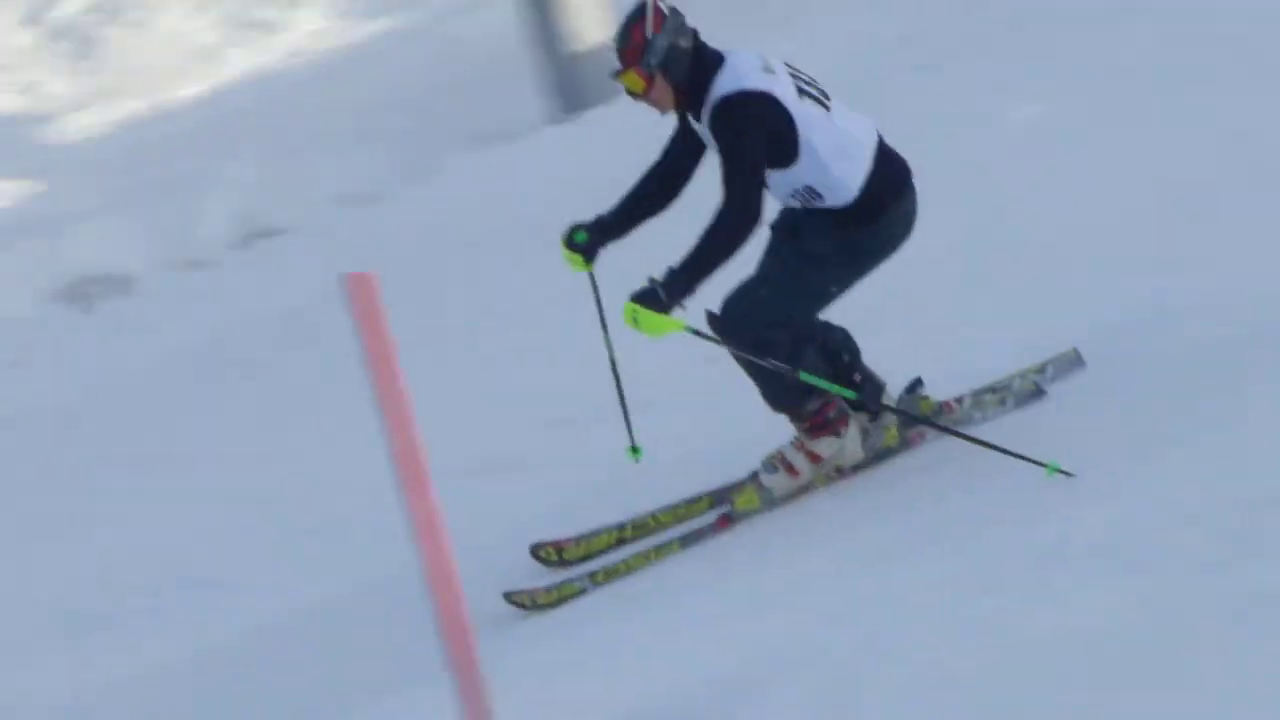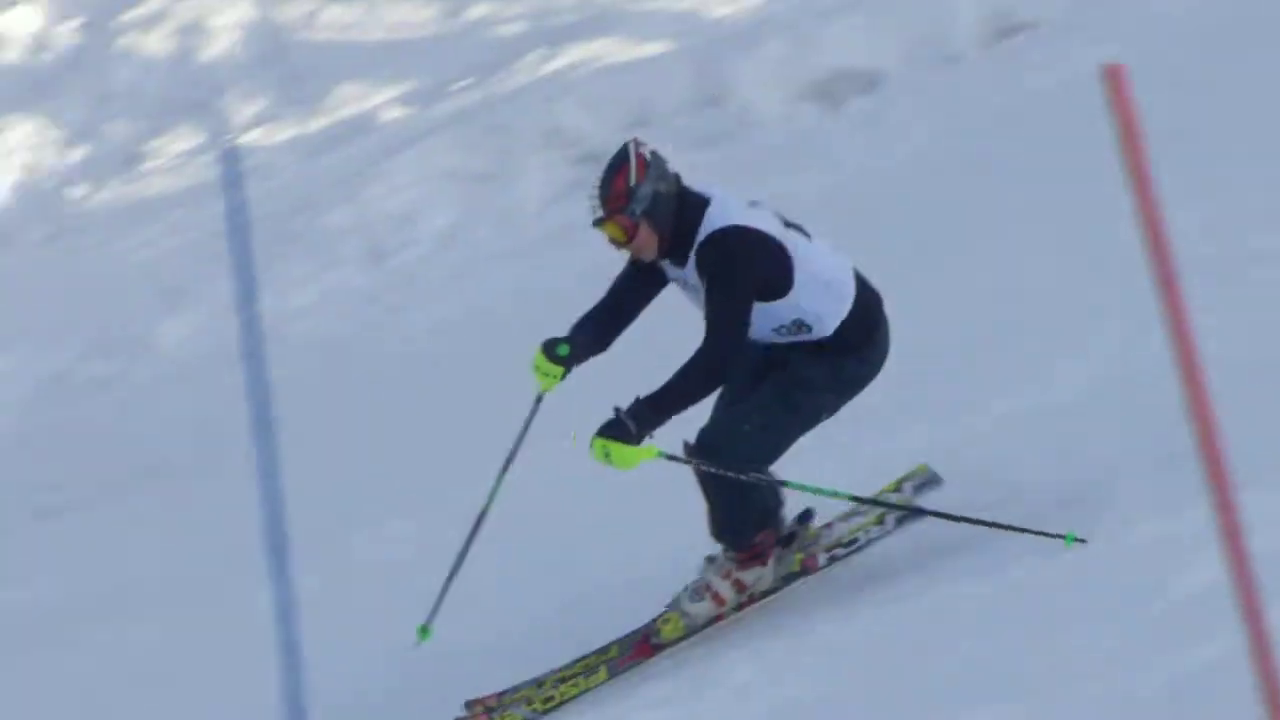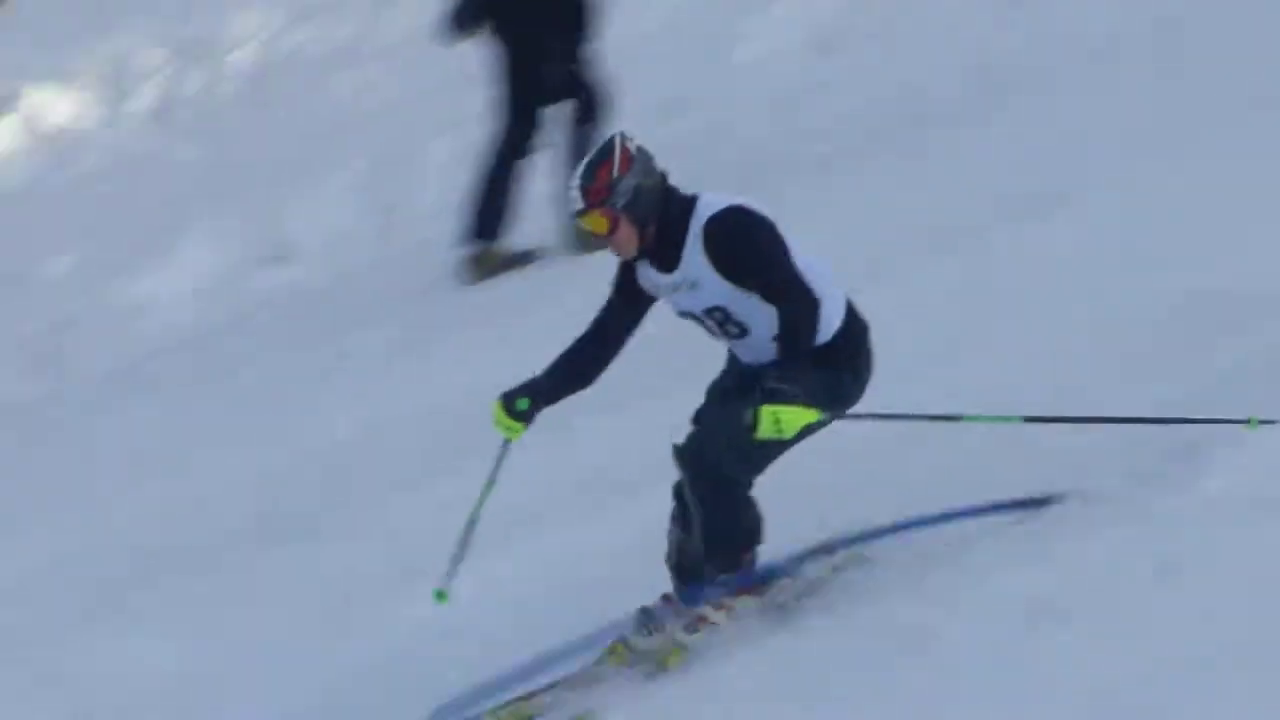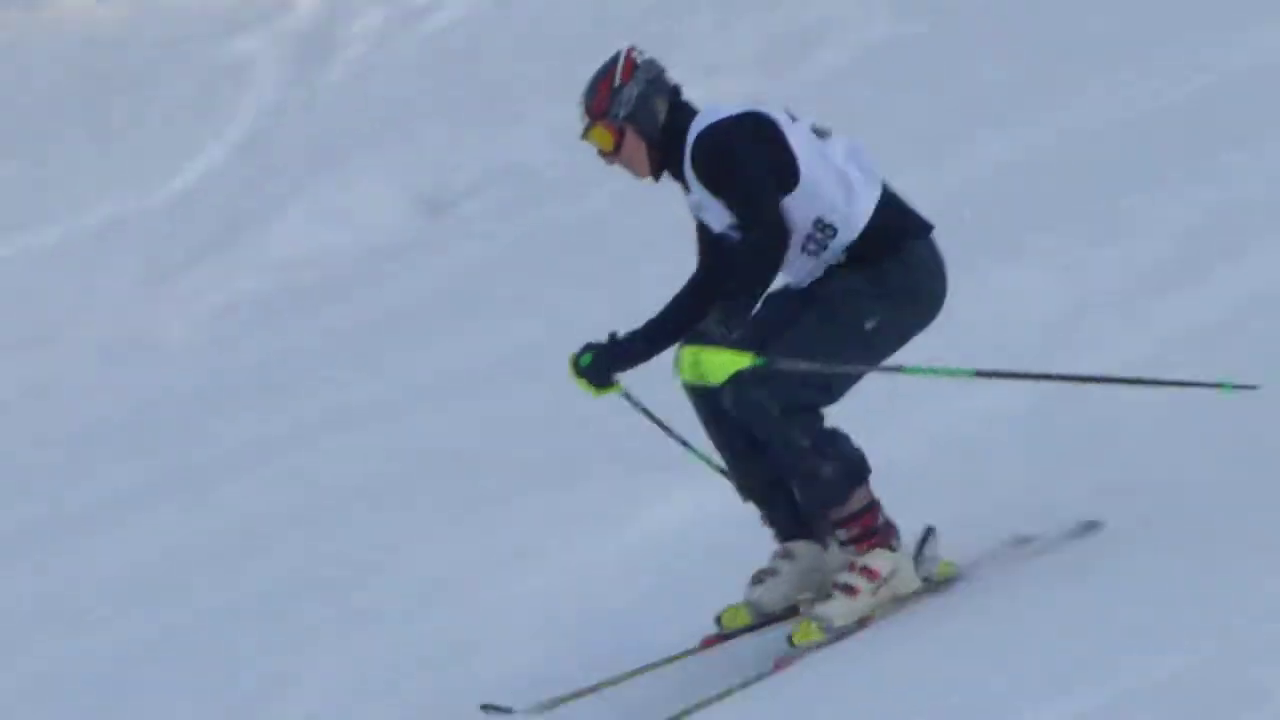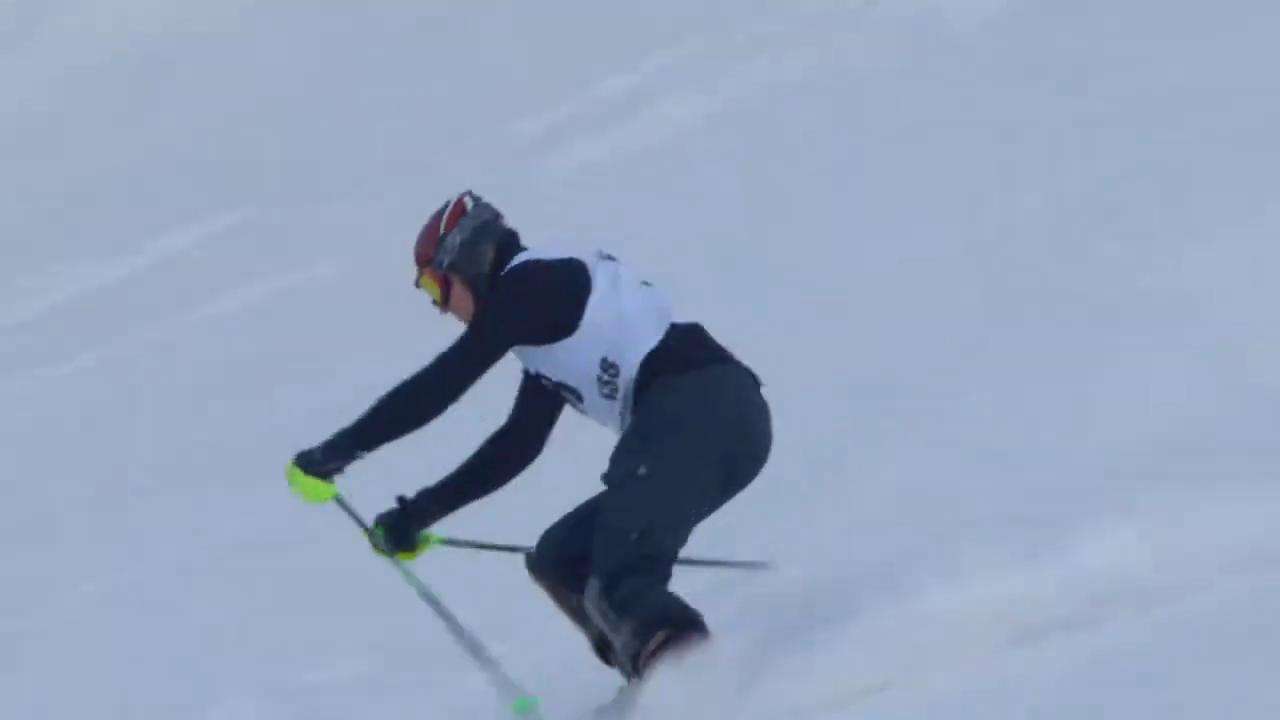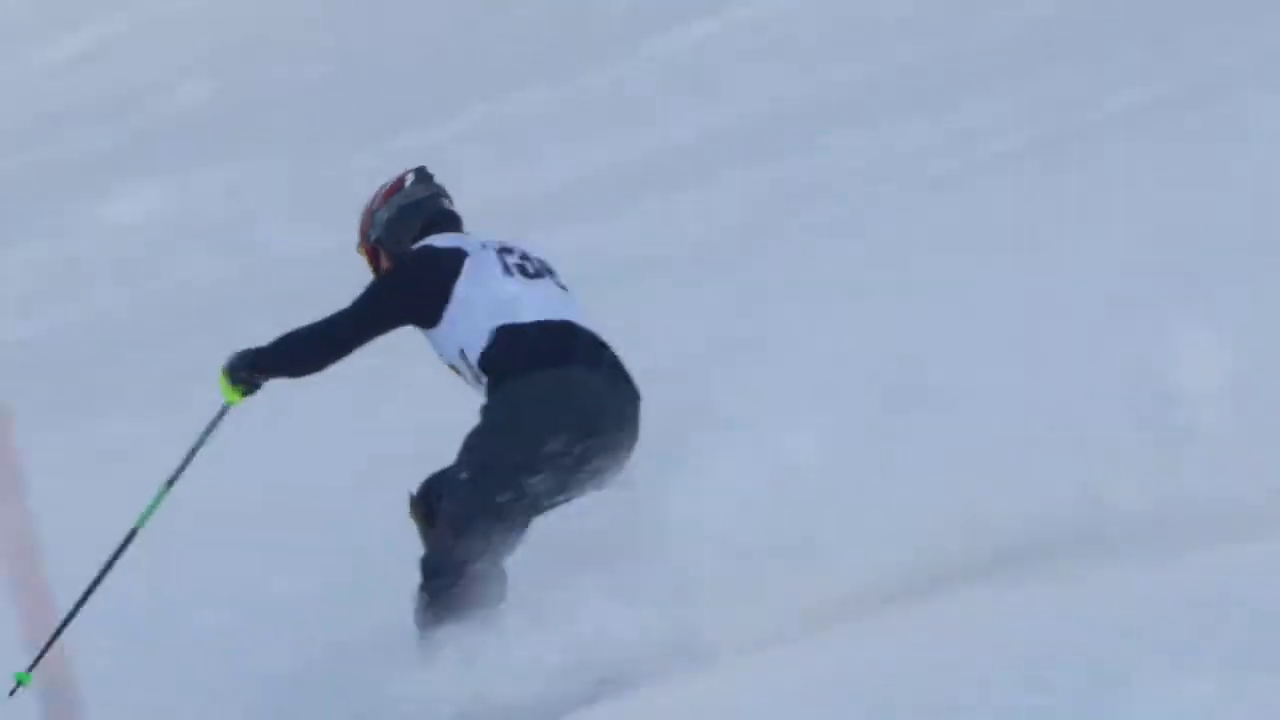
dt=0.3s
person 1, frame 1
left shoulder: (738, 107)
right shoulder: (714, 88)
left elbow: (741, 217)
right elbow: (667, 177)
left wrist: (668, 293)
right wrist: (602, 231)
left hip: (866, 218)
right hip: (825, 203)
left knee: (745, 321)
right knee: (776, 311)
left ankle: (828, 430)
right ankle: (865, 408)
person 1, frame 2
left shoulder: (729, 245)
right shoulder: (667, 243)
left elbow: (721, 353)
right elbow: (617, 306)
left wrist: (635, 422)
right wrist: (566, 348)
left hip: (845, 349)
right hip: (790, 338)
left knee: (724, 456)
right knee: (718, 455)
left ankle: (750, 563)
right ankle: (760, 542)
person 1, frame 3
left shoulder: (727, 228)
right shoulder: (646, 262)
left elbow: (801, 306)
right elbow: (603, 339)
left wrist: (788, 391)
right wrist: (536, 395)
left hip: (828, 363)
right hip: (759, 363)
left knee: (712, 457)
right knee: (704, 467)
right ankle: (692, 593)
person 1, frame 4
left shoulder: (720, 139)
right shoulder: (701, 164)
left elbow: (770, 234)
right elbow: (713, 283)
left wrist: (724, 334)
right wrist: (622, 350)
left hip: (895, 271)
right hip: (848, 276)
left knee: (767, 398)
right knee: (717, 391)
left ankle: (875, 548)
right ankle: (810, 547)
person 1, frame 5
left shoulder: (527, 283)
right shoulder: (550, 308)
left elbow: (446, 379)
right elbow: (518, 446)
left wrist: (335, 451)
right wrist: (419, 512)
left hip: (693, 407)
left knee: (622, 586)
right knee: (560, 563)
person 1, frame 6
left shoulder: (427, 263)
right shoulder: (506, 258)
left elbow: (331, 337)
left wrist: (250, 366)
left hip: (539, 402)
right hip: (615, 412)
left knee: (457, 567)
right knee: (440, 507)
